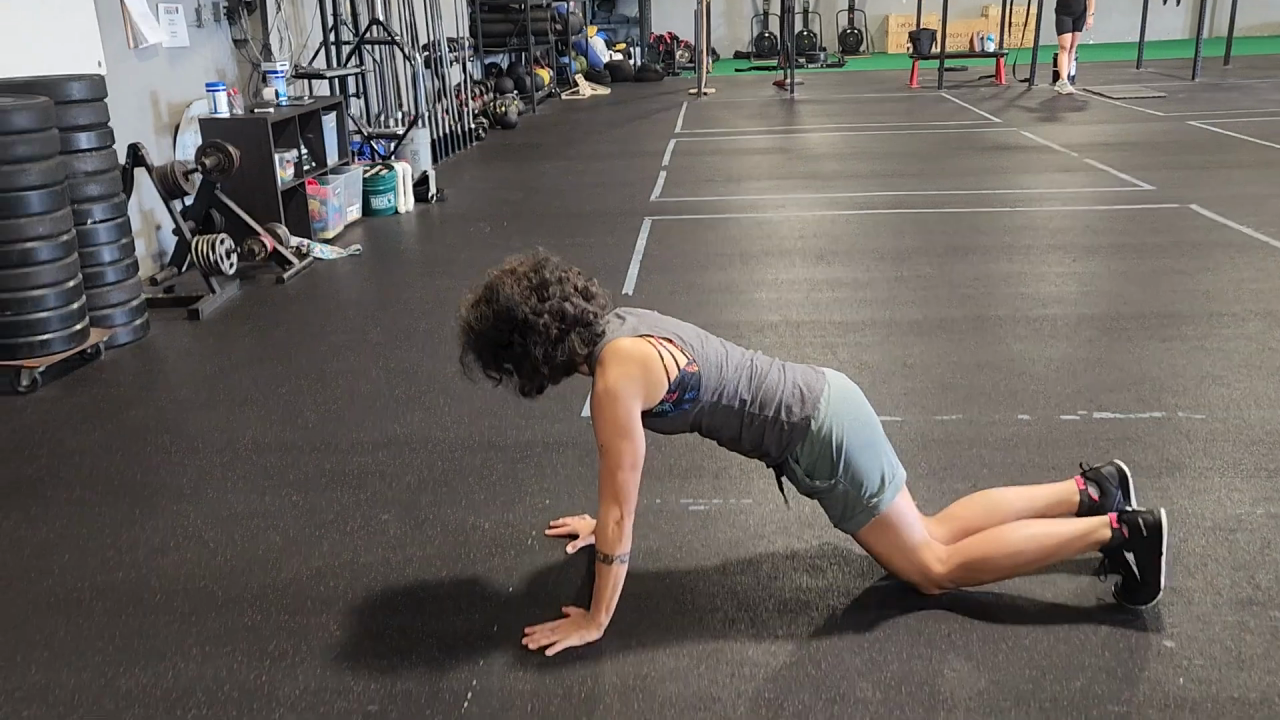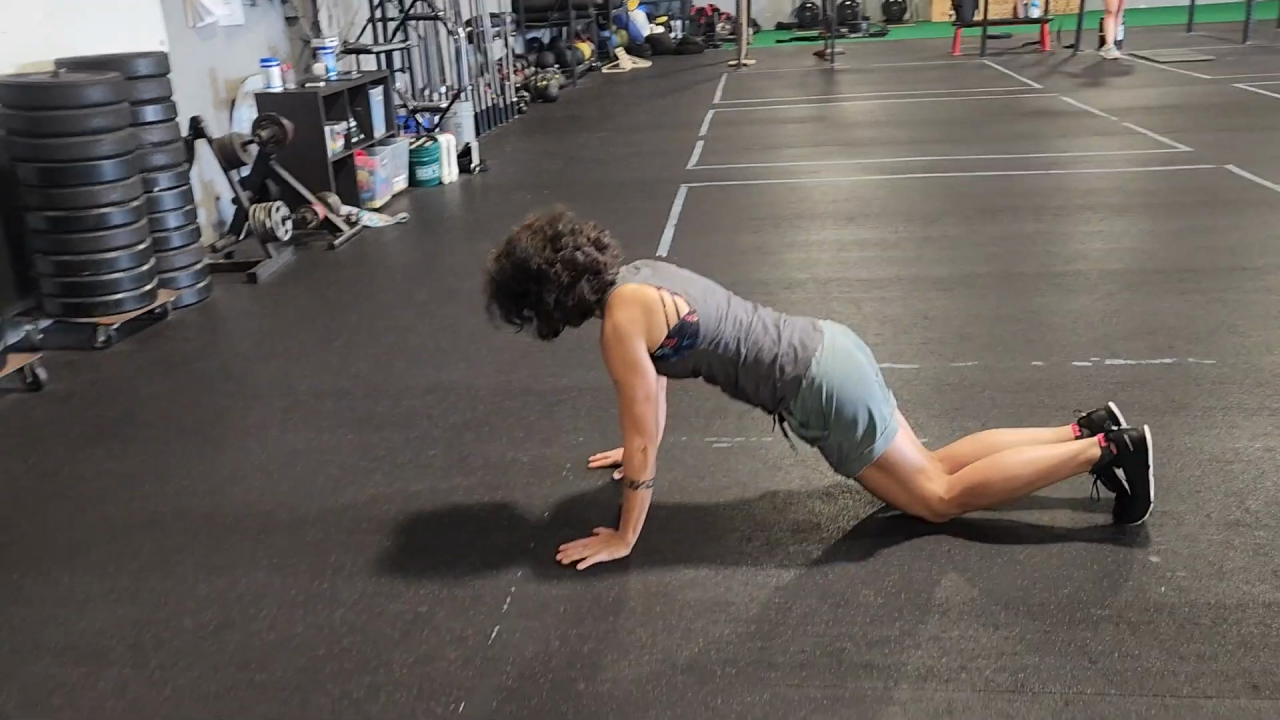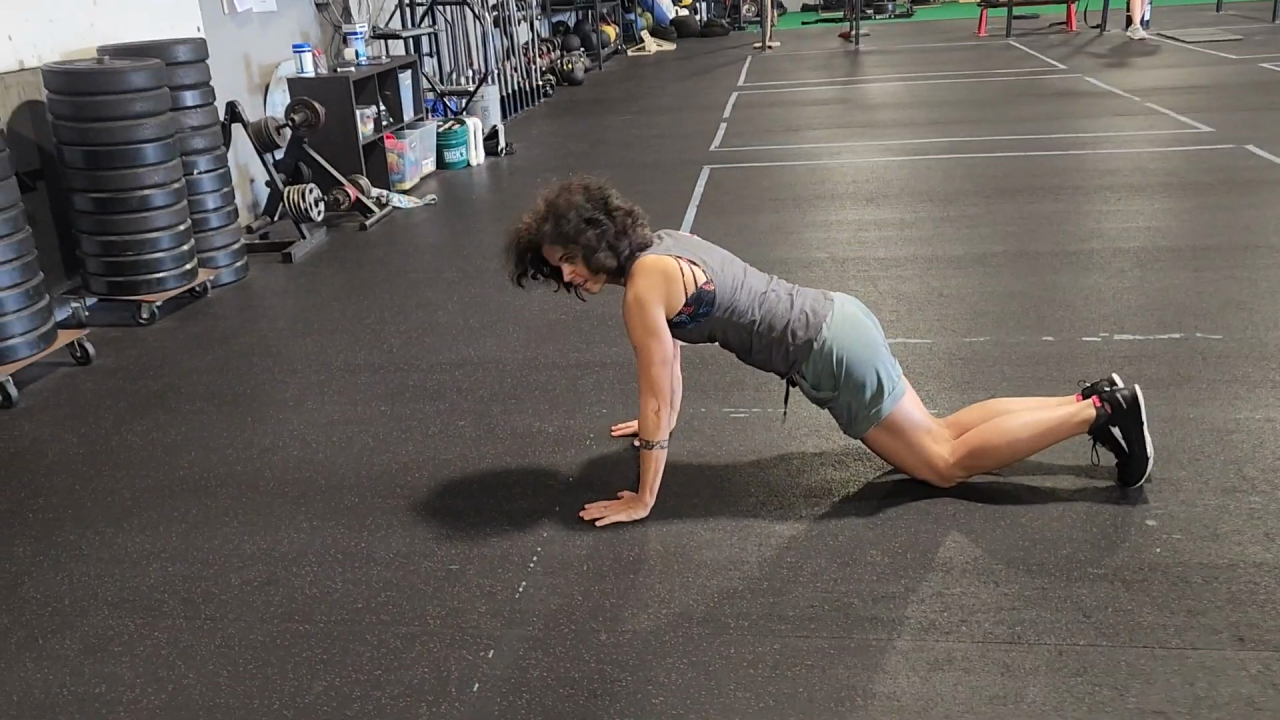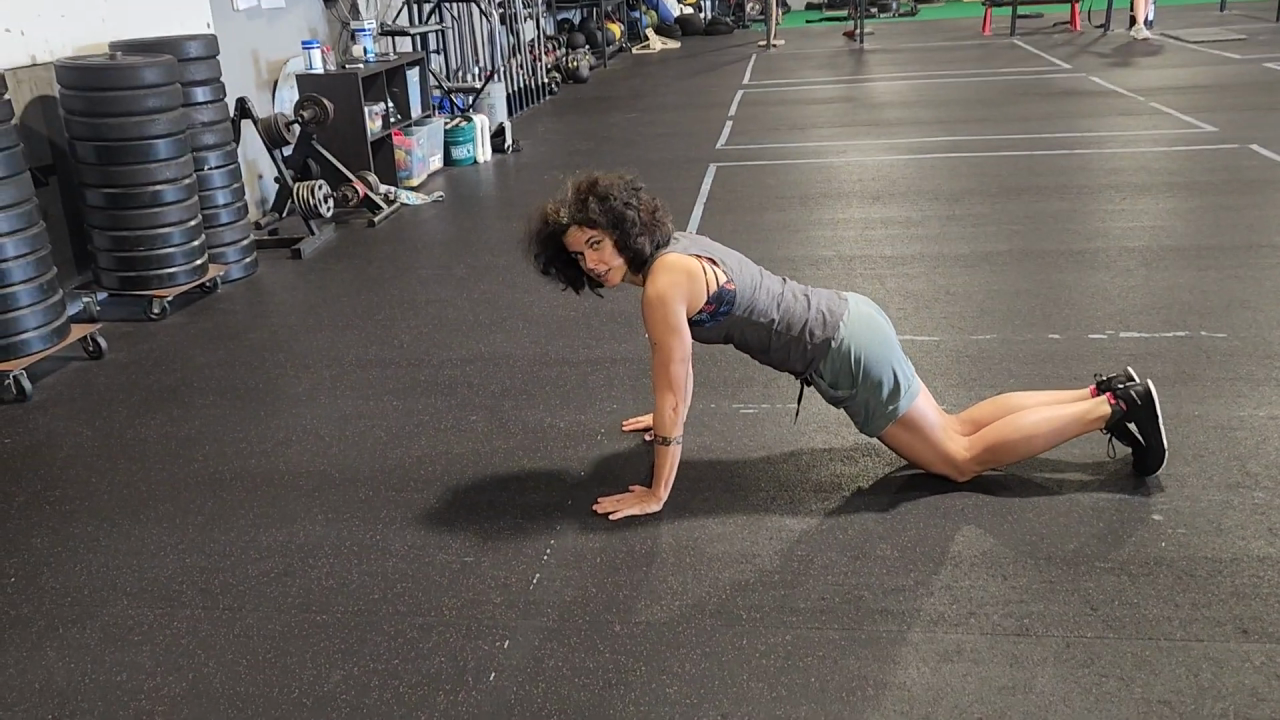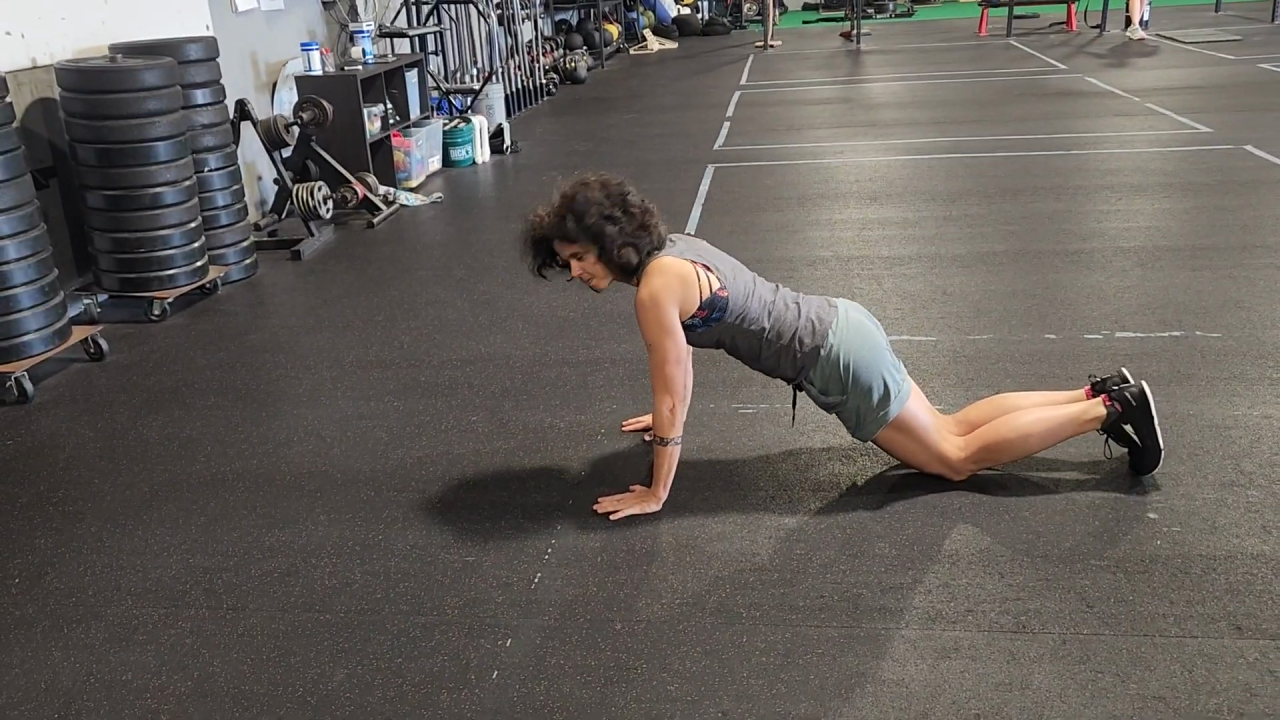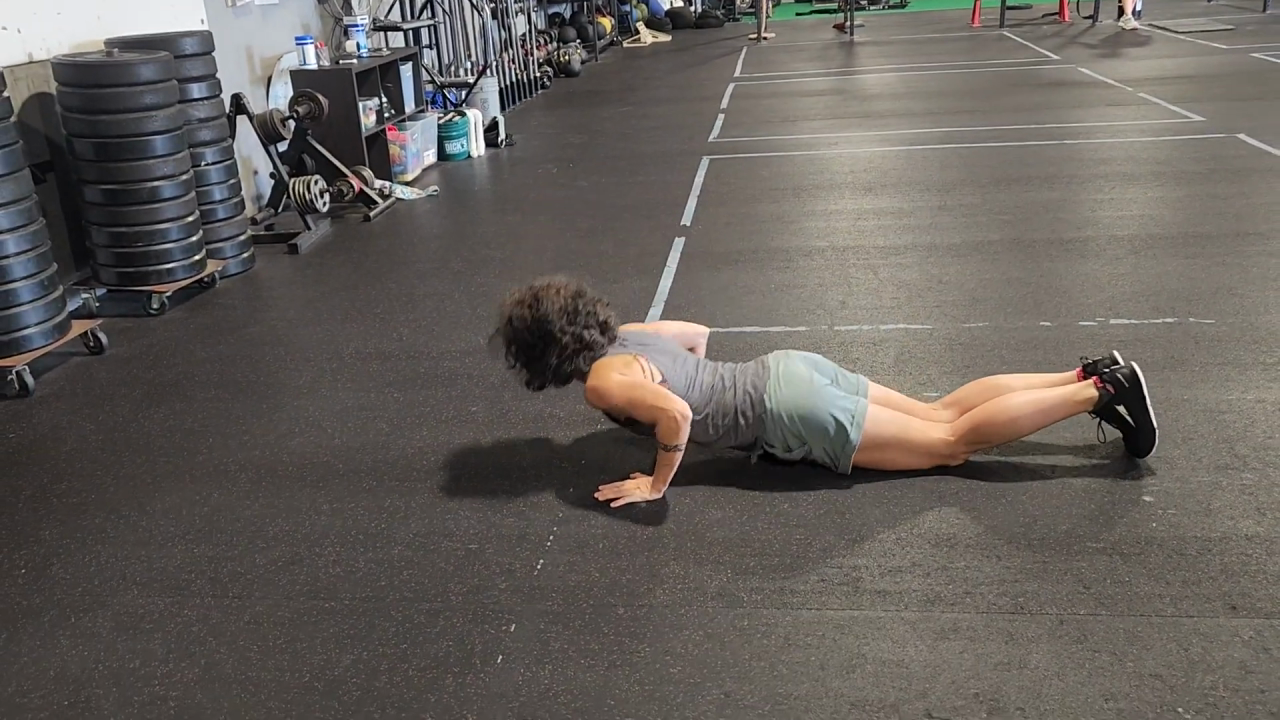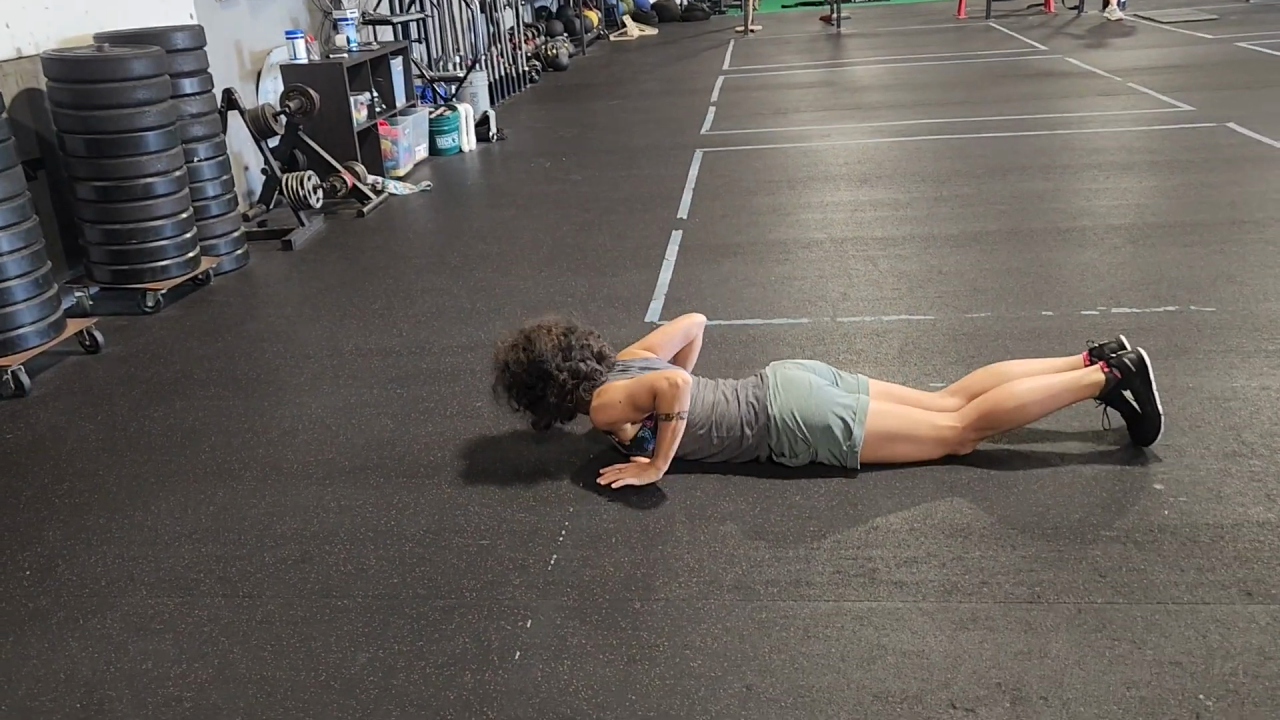
dt=0.5s
person 1, frame 1
left shoulder: (616, 371)
right shoulder: (613, 326)
left elbow: (620, 510)
left wrist: (594, 621)
right wrist: (603, 524)
left hip: (823, 434)
right hip: (820, 401)
left knee: (936, 570)
right knee: (929, 537)
left ankle: (1119, 530)
right ankle: (1088, 491)
person 1, frame 2
left shoulder: (620, 316)
right shoulder: (634, 276)
left elbow: (643, 437)
right elbow: (660, 373)
left wrist: (624, 538)
right wrist: (639, 455)
left hip: (822, 386)
right hip: (826, 348)
left knee: (940, 498)
right knee: (927, 466)
left ankle: (1107, 448)
right ankle: (1086, 430)
person 1, frame 3
left shoulder: (643, 283)
right shoulder: (657, 244)
left elbow: (655, 399)
right elbow: (671, 352)
left wrist: (643, 501)
right wrist: (660, 421)
left hip: (830, 352)
right hip: (834, 320)
left knee: (946, 464)
right knee: (938, 433)
left ankle: (1101, 413)
right ankle: (1090, 400)
person 1, frame 4
left shoulder: (663, 283)
right shoulder: (673, 246)
left elbow: (672, 396)
right elbow: (681, 365)
left wrist: (656, 495)
right wrist: (666, 417)
left hip: (846, 350)
right hip: (846, 322)
left knee: (961, 458)
right knee: (953, 430)
left ankle: (1115, 409)
right ankle: (1104, 392)
person 1, frame 5
left shoulder: (656, 285)
right shoulder: (669, 247)
left elbow: (671, 400)
right elbow: (687, 349)
left wrist: (656, 495)
right wrist: (667, 415)
left hip: (835, 359)
right hip: (838, 324)
left knee: (958, 458)
right knee: (948, 430)
left ankle: (1107, 409)
right ankle: (1100, 392)
person 1, frame 6
left shoulder: (601, 383)
right shoulder: (622, 335)
left elbow: (675, 414)
left wrist: (659, 482)
left hip: (790, 412)
right hip: (791, 371)
left knee: (953, 441)
right knee: (943, 415)
left ankle: (1097, 391)
right ankle: (1092, 372)
person 1, frame 7
left shoulder: (604, 407)
right shoulder: (623, 362)
left elbow: (674, 387)
right elbow: (694, 322)
left wrist: (656, 462)
left hip: (792, 421)
right hip: (793, 380)
left knee: (960, 432)
right knee: (950, 401)
left ankle: (1105, 378)
right ankle: (1097, 361)
